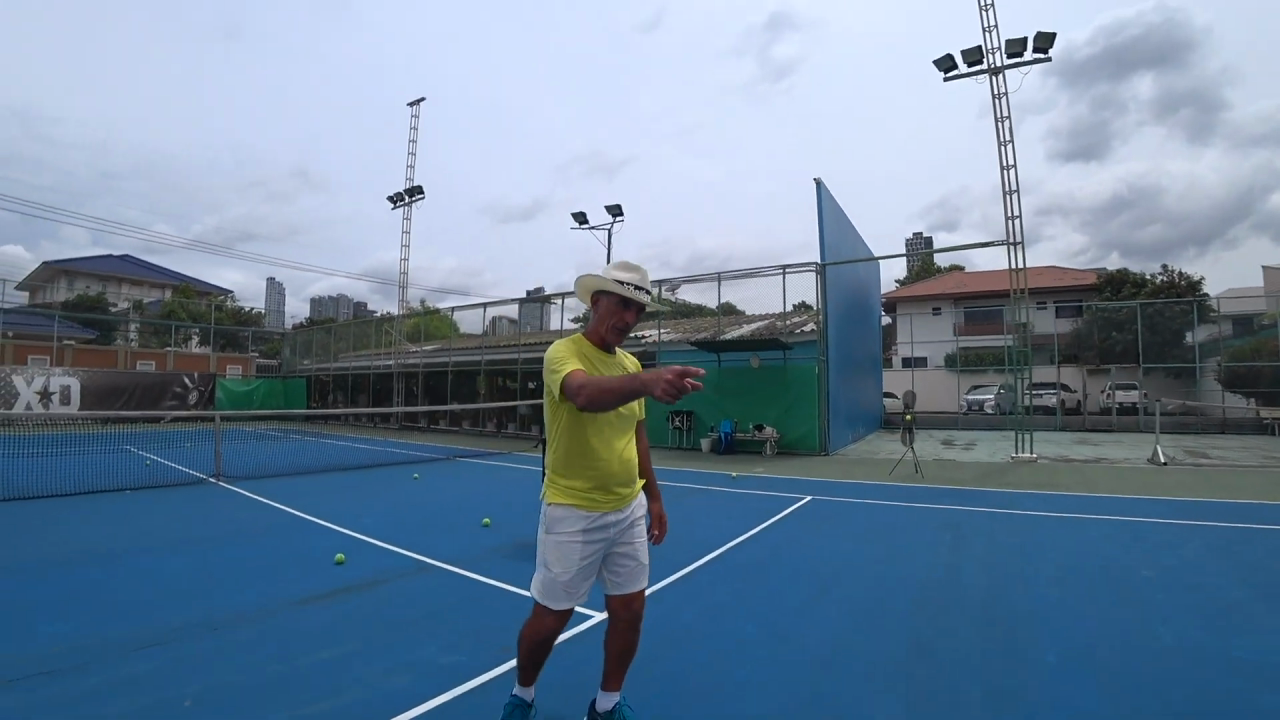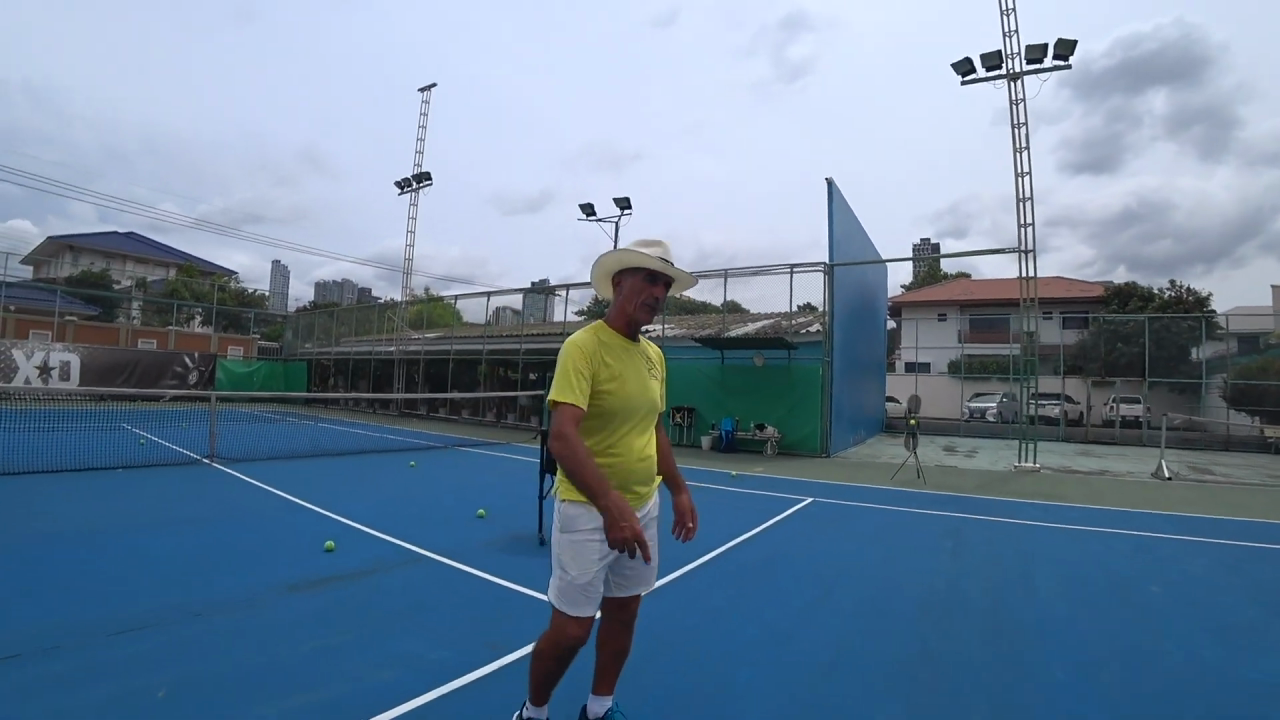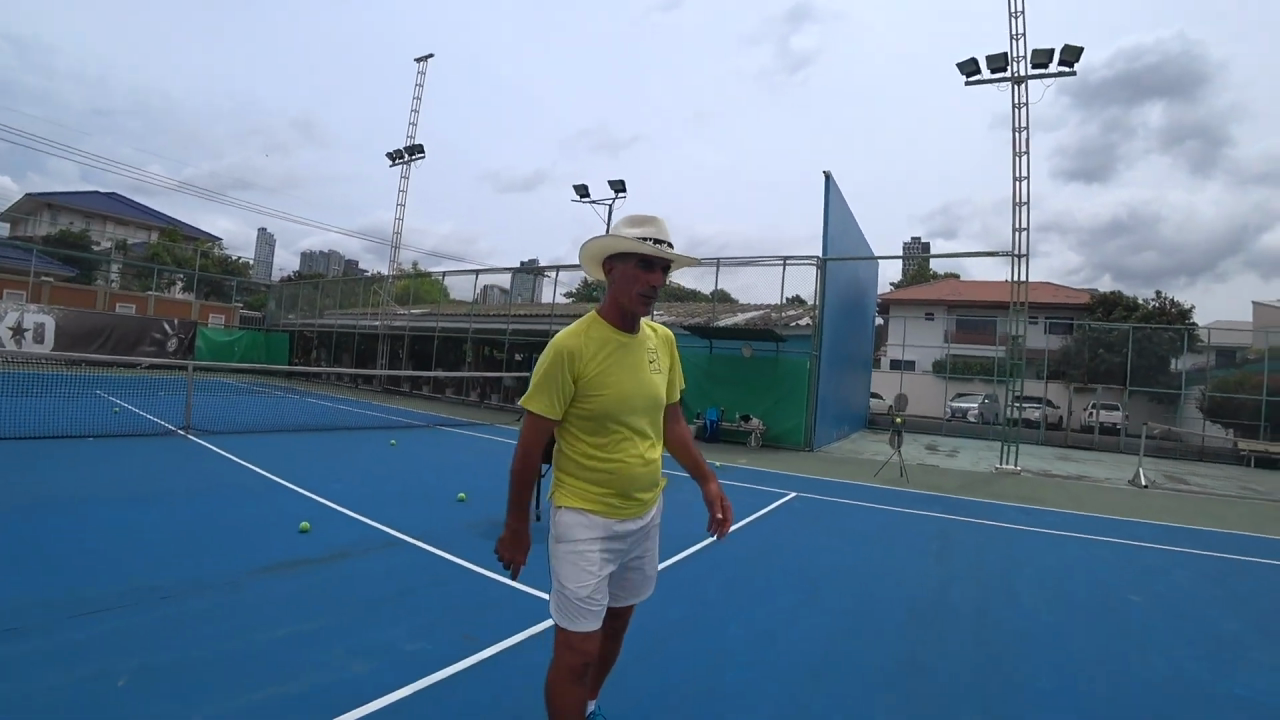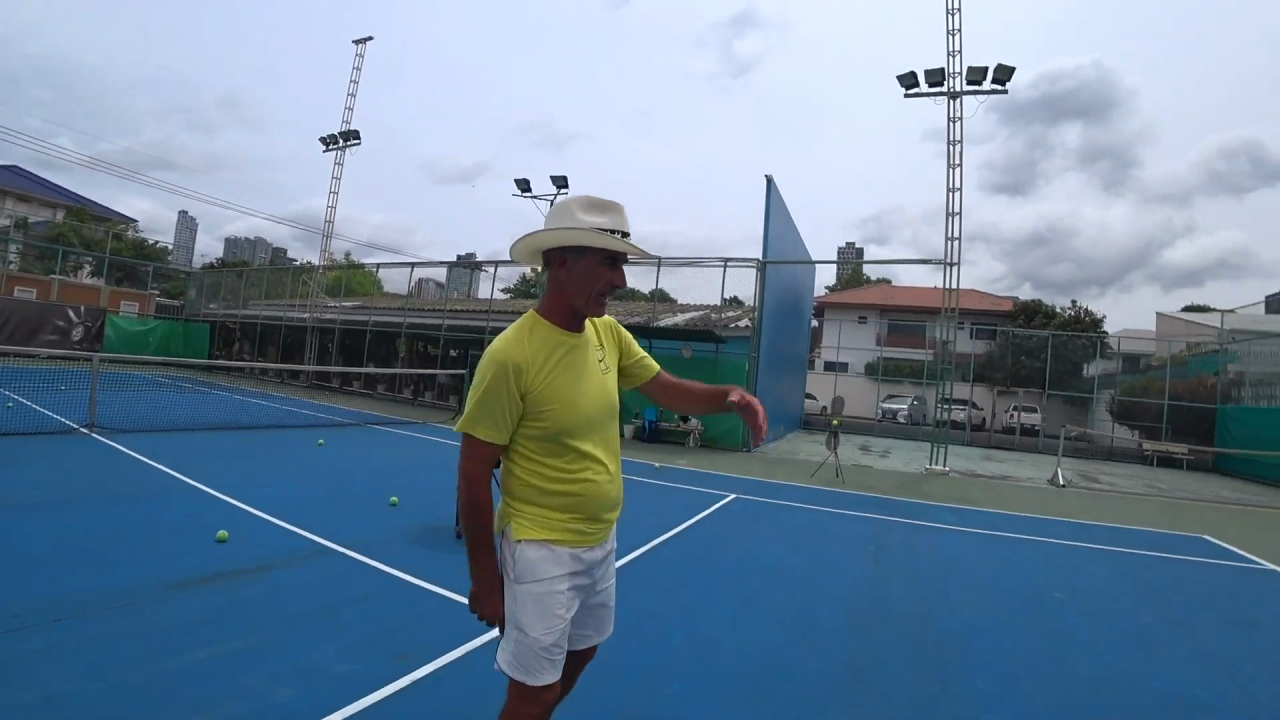
dt=0.3s
person 1, frame 1
left shoulder: (631, 364)
right shoulder: (564, 353)
right elbow: (585, 394)
left wrist: (653, 496)
right wrist: (648, 383)
left hip: (628, 510)
right hip: (572, 514)
left knee: (629, 610)
right knee: (548, 619)
person 1, frame 2
left shoulder: (654, 354)
right shoulder: (582, 347)
right elbow: (562, 438)
left wrist: (679, 491)
right wrist: (610, 507)
left hip: (641, 509)
right hip: (588, 511)
left knee: (623, 613)
right knee: (570, 628)
person 1, frame 3
left shoulder: (663, 341)
right shoulder: (570, 347)
right elbow: (530, 444)
left wrist: (707, 480)
right wrist: (515, 528)
left hip: (645, 517)
right hip: (585, 521)
left knee: (614, 625)
right knee: (576, 648)
person 1, frame 4
left shoulder: (606, 332)
right shoulder: (511, 354)
left elbow: (666, 388)
right elbow: (473, 475)
left wrist: (726, 396)
right wrist: (484, 572)
left hip: (600, 542)
right hip: (540, 553)
left knee: (577, 658)
